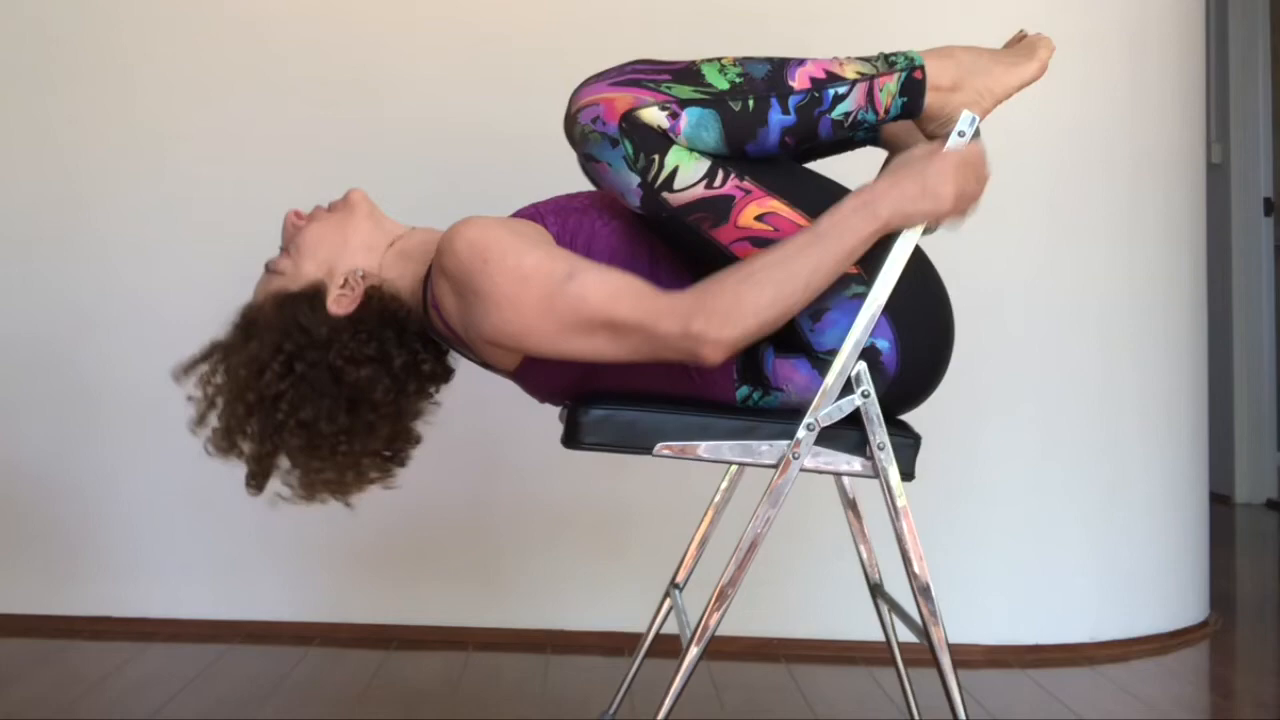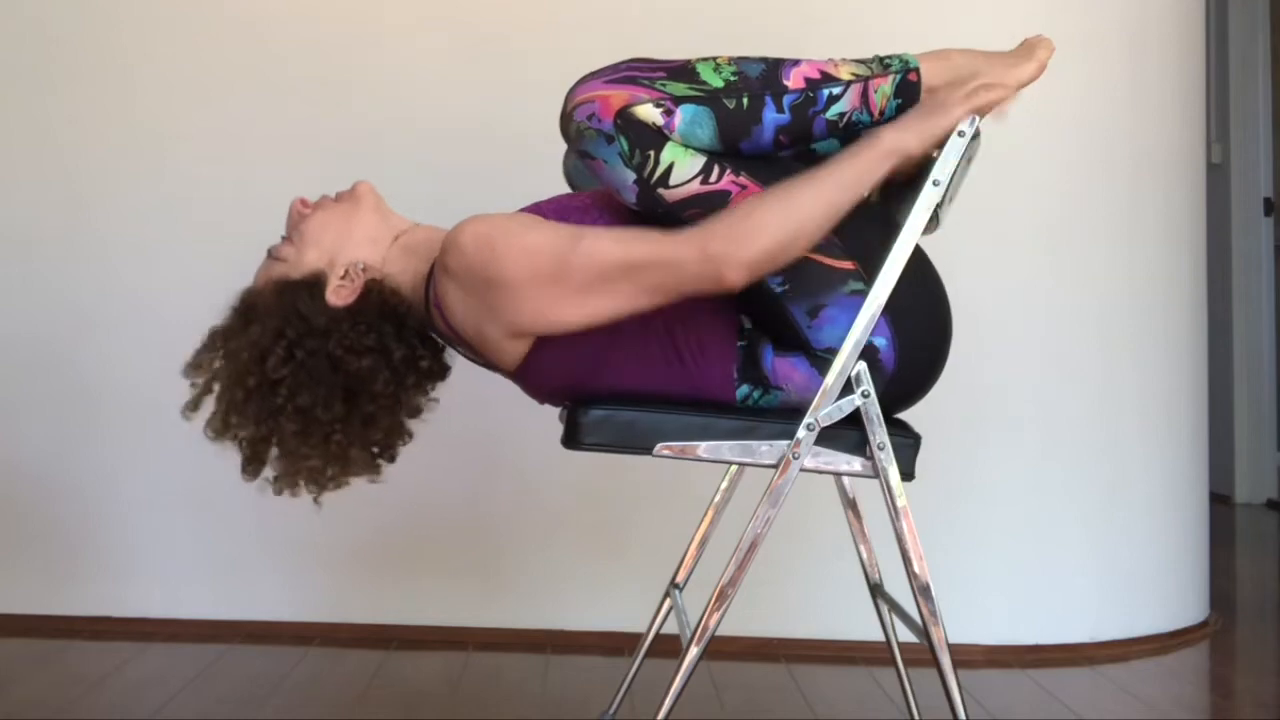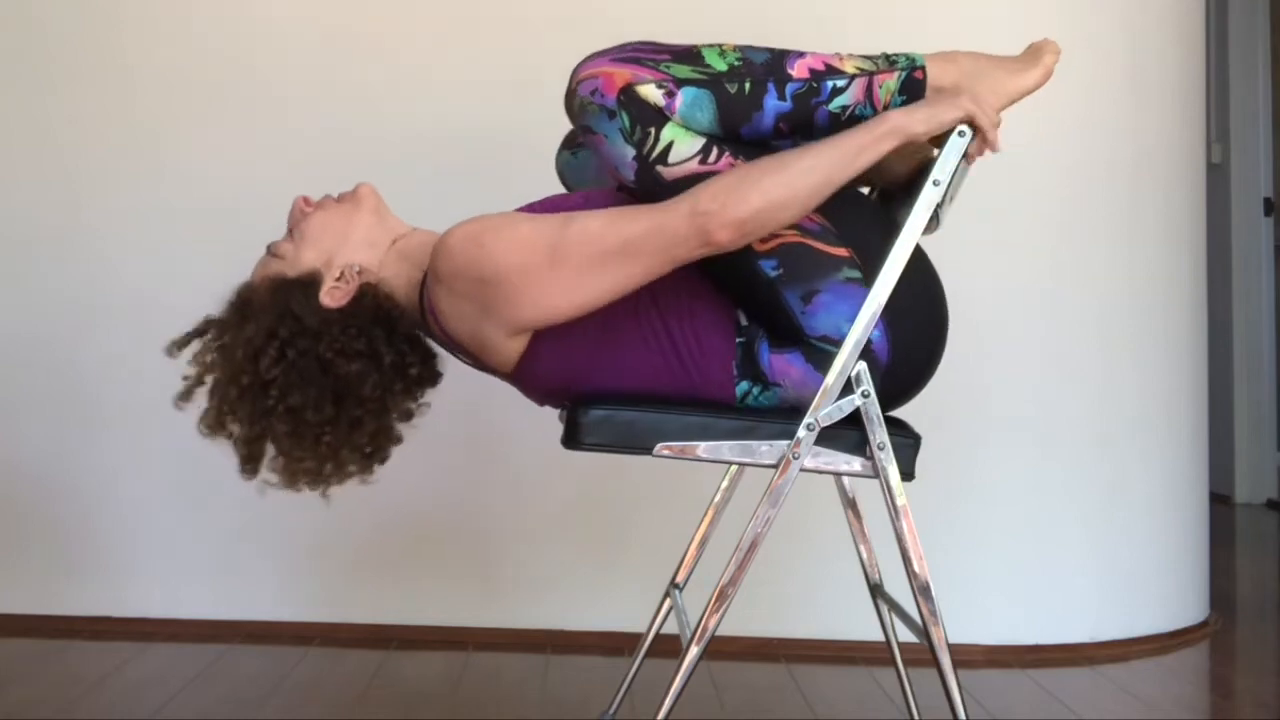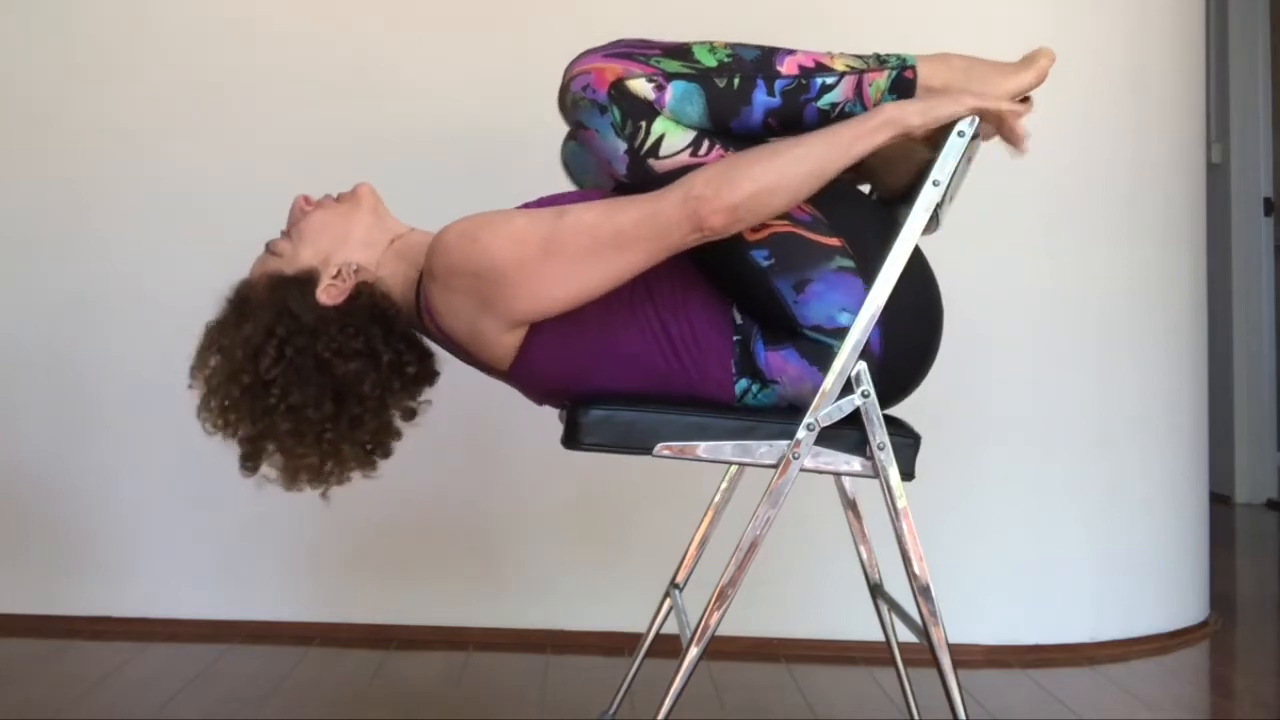
dt=0.5s
person 1, frame 1
left shoulder: (453, 283)
right shoulder: (472, 264)
right elbow: (701, 330)
right wrist: (887, 203)
left hip: (801, 331)
right hip: (846, 347)
left knee: (624, 128)
right knee: (616, 106)
left ankle: (913, 115)
right ankle: (937, 81)
person 1, frame 2
left shoulder: (458, 285)
right shoulder: (478, 262)
left elbow: (691, 247)
right elbow: (719, 260)
right wrist: (896, 140)
left hip: (785, 346)
right hip: (838, 347)
left knee: (602, 152)
right knee: (611, 106)
right ankle: (921, 86)
person 1, frame 3
left shoulder: (457, 288)
right shoulder: (474, 266)
left elbow: (665, 214)
right elbow: (709, 222)
right wrist: (902, 124)
left hip: (776, 334)
right hip: (833, 345)
left knee: (595, 151)
right knee: (614, 84)
left ankle: (883, 145)
right ankle: (929, 84)
person 1, frame 4
left shoulder: (467, 286)
right shoulder: (471, 263)
left elbow: (666, 210)
right elbow: (702, 210)
right wrist: (900, 115)
left hip: (778, 338)
right hip: (832, 335)
left knee: (599, 140)
right knee: (610, 83)
left ankle: (895, 160)
right ankle: (923, 83)
